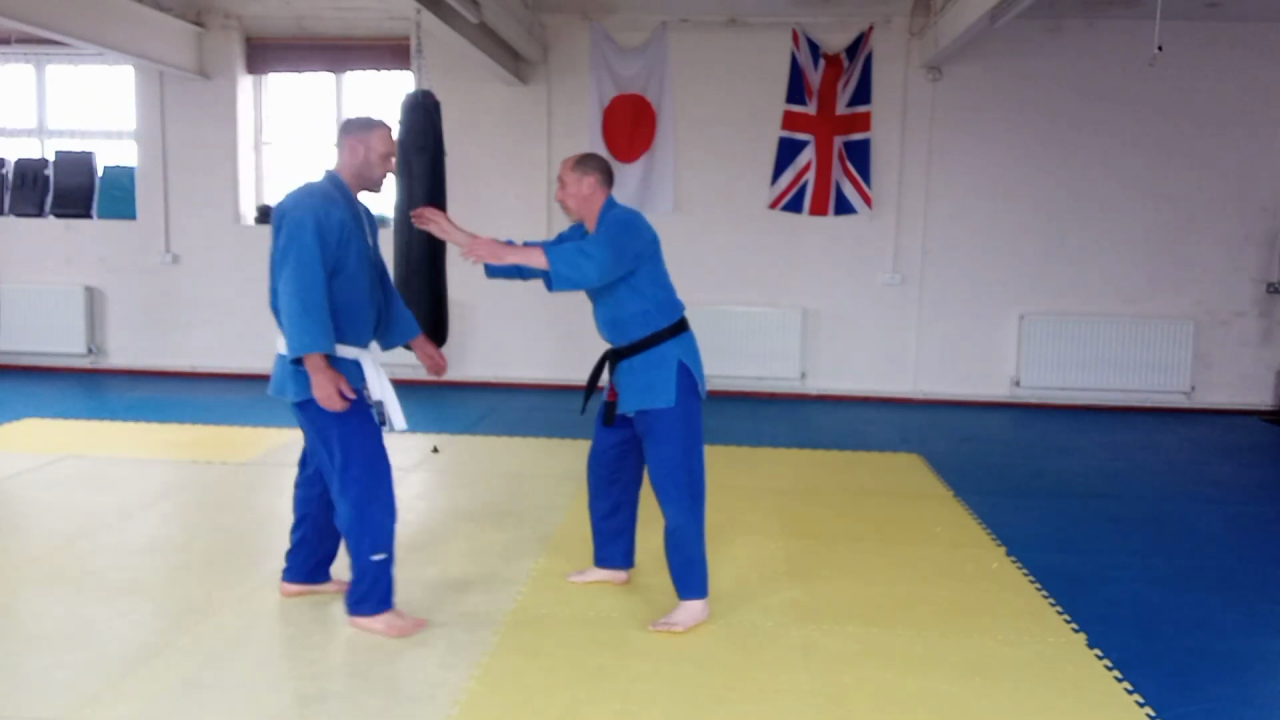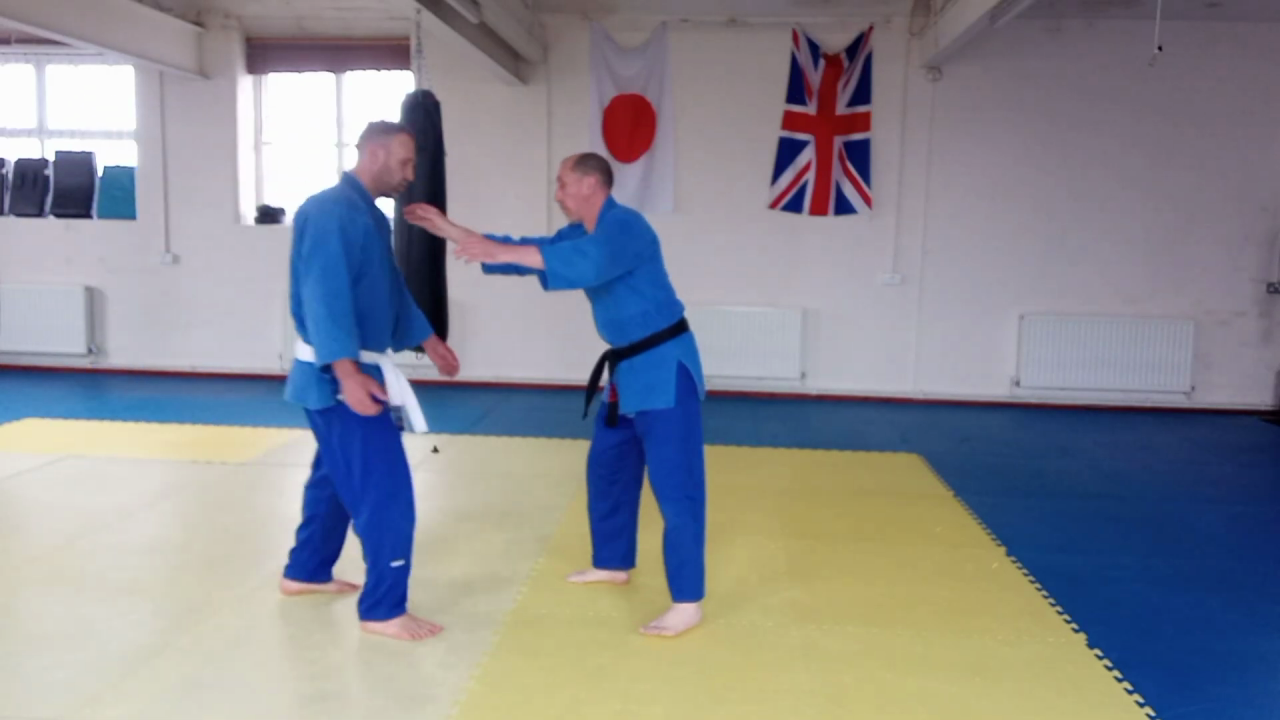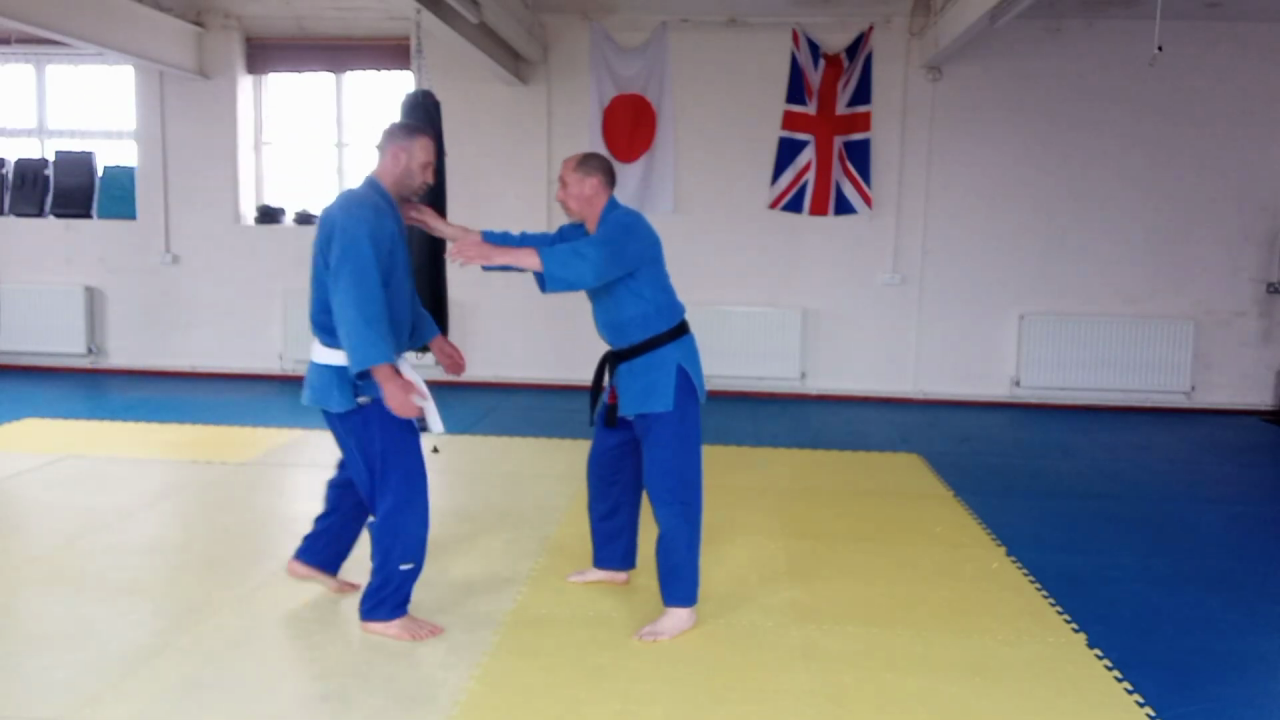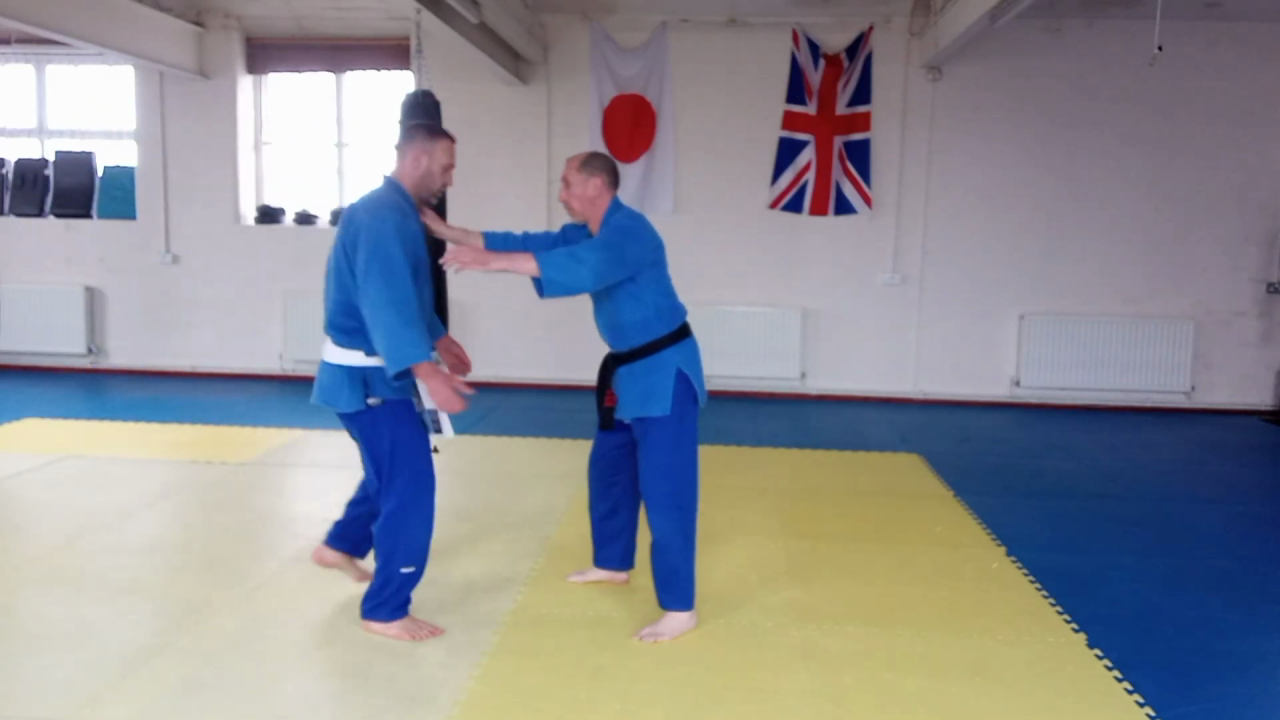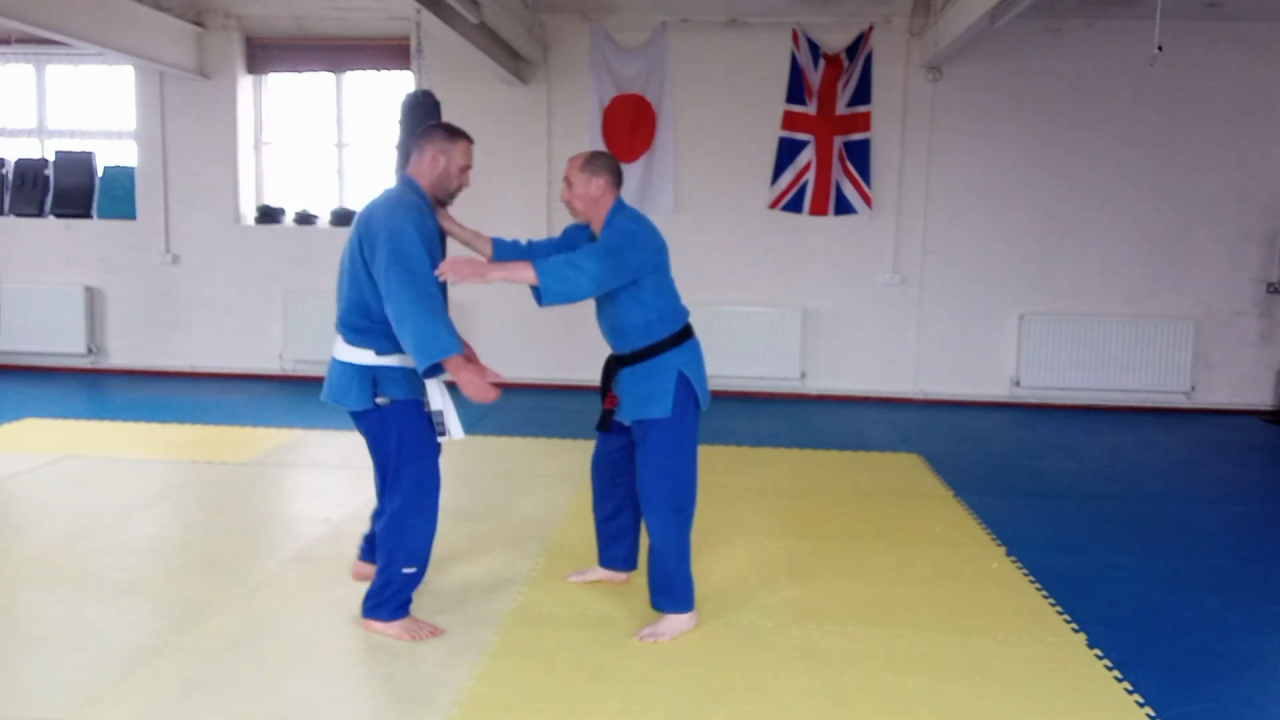
dt=0.1s
person 1, frame 1
left shoulder: (355, 213)
right shoulder: (309, 206)
left elbow: (379, 288)
right elbow: (299, 292)
left wrist: (418, 341)
right wrist: (318, 367)
left hip: (344, 363)
right hip: (319, 368)
left knee: (325, 471)
right knee: (364, 479)
left ankle: (303, 573)
right ankle: (370, 604)
person 1, frame 2
left shoulder: (370, 217)
right shoulder: (330, 212)
left elbow: (391, 291)
right elbow: (325, 299)
left wrist: (429, 341)
right wrist: (348, 373)
left hip: (357, 368)
right hip: (339, 374)
left knee: (338, 474)
right knee: (384, 485)
left ankle: (306, 571)
right ankle: (382, 608)
person 1, frame 3
left shoulder: (382, 213)
right shoulder: (356, 215)
left elbow: (398, 296)
right elbow: (355, 303)
left wrist: (435, 340)
right wrist: (388, 376)
left hip: (362, 373)
right hip: (355, 376)
left knee: (362, 472)
right knee: (402, 486)
left ankle: (315, 557)
right ankle: (384, 610)
person 1, frame 4
left shoulder: (398, 213)
right shoulder: (381, 216)
right elbow: (386, 303)
left wrist: (441, 341)
right wrist: (427, 374)
left hip: (375, 370)
right hip: (368, 374)
left knee: (391, 469)
right knee: (408, 485)
left ankle: (342, 542)
right ankle: (385, 610)
person 1, frame 5
left shoulder: (406, 210)
right shoulder: (399, 215)
right elbow: (409, 302)
left wrist: (457, 349)
right wrist: (460, 368)
left hip: (381, 369)
right hip: (377, 374)
left knee: (408, 473)
right knee: (414, 485)
left ankle: (376, 557)
right ankle: (384, 610)
person 2, frame 1
left shoulder: (625, 225)
right shoulder: (583, 233)
left elbow: (591, 263)
right elbow: (537, 255)
left wrist: (510, 254)
right wrist: (453, 233)
left hip: (666, 365)
right hip: (630, 367)
left knee: (674, 481)
right knee: (608, 467)
left ankle: (694, 598)
right ankle: (613, 563)
person 2, frame 2
left shoulder: (625, 226)
right shoulder: (581, 232)
left elbow: (587, 263)
right elbow: (531, 251)
left wrist: (503, 252)
right wrist: (449, 229)
left hip: (665, 366)
right hip: (630, 366)
left knee: (674, 482)
right knee: (608, 467)
left ankle: (687, 601)
right ankle: (612, 563)
person 2, frame 3
left shoulder: (627, 228)
right shoulder: (582, 232)
left elbow: (584, 265)
right elbow: (524, 244)
left wrist: (495, 256)
right wrist: (443, 228)
left hip: (664, 367)
right hip: (630, 367)
left knee: (669, 485)
right knee: (609, 468)
left ankle: (681, 606)
right ankle: (612, 563)
person 2, frame 4
left shoulder: (629, 231)
right shoulder: (582, 233)
left elbow: (580, 268)
right elbow: (525, 246)
left wrist: (493, 262)
right wrist: (445, 231)
left hip: (665, 370)
right hip: (630, 369)
left knee: (666, 487)
right knee: (609, 469)
left ankle: (679, 607)
right ankle: (613, 563)
person 2, frame 5
left shoulder: (632, 233)
right shoulder: (587, 233)
left elbow: (578, 274)
right elbow: (530, 254)
left wrist: (488, 271)
right wrist: (455, 230)
left hip: (667, 373)
right hip: (632, 371)
left knee: (662, 490)
right knee: (611, 471)
left ankle: (679, 608)
right ankle: (615, 563)
